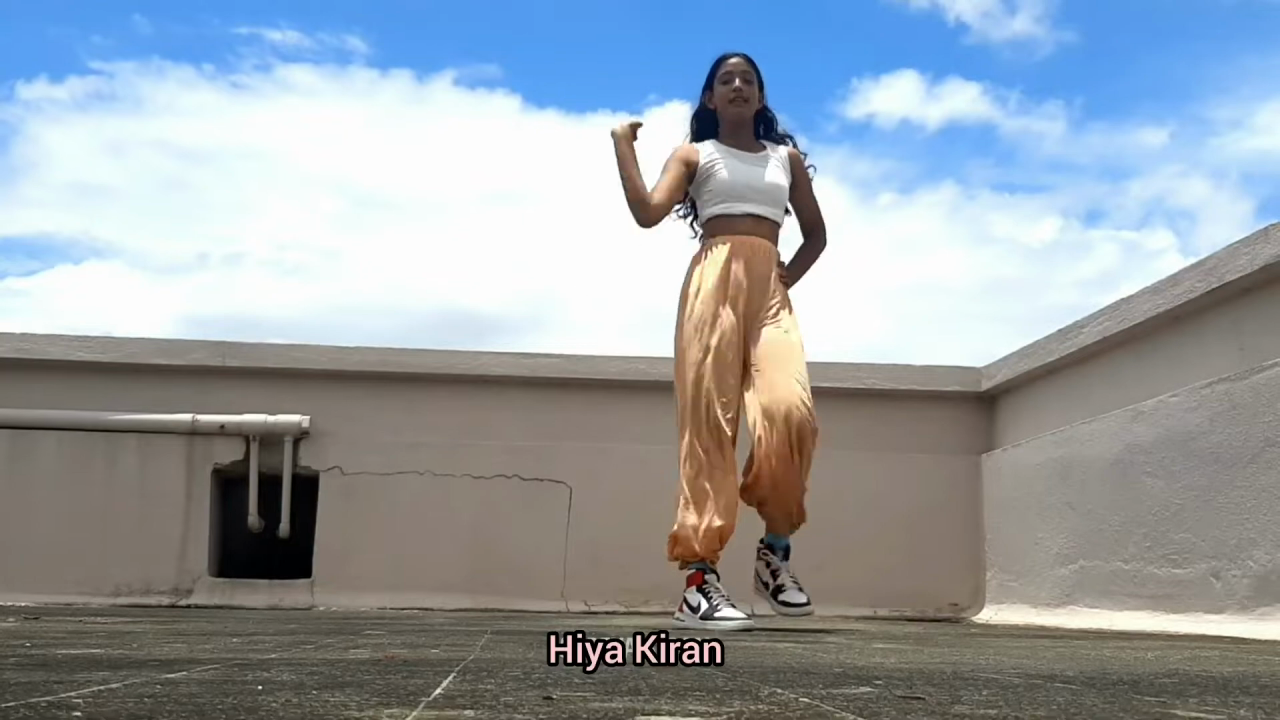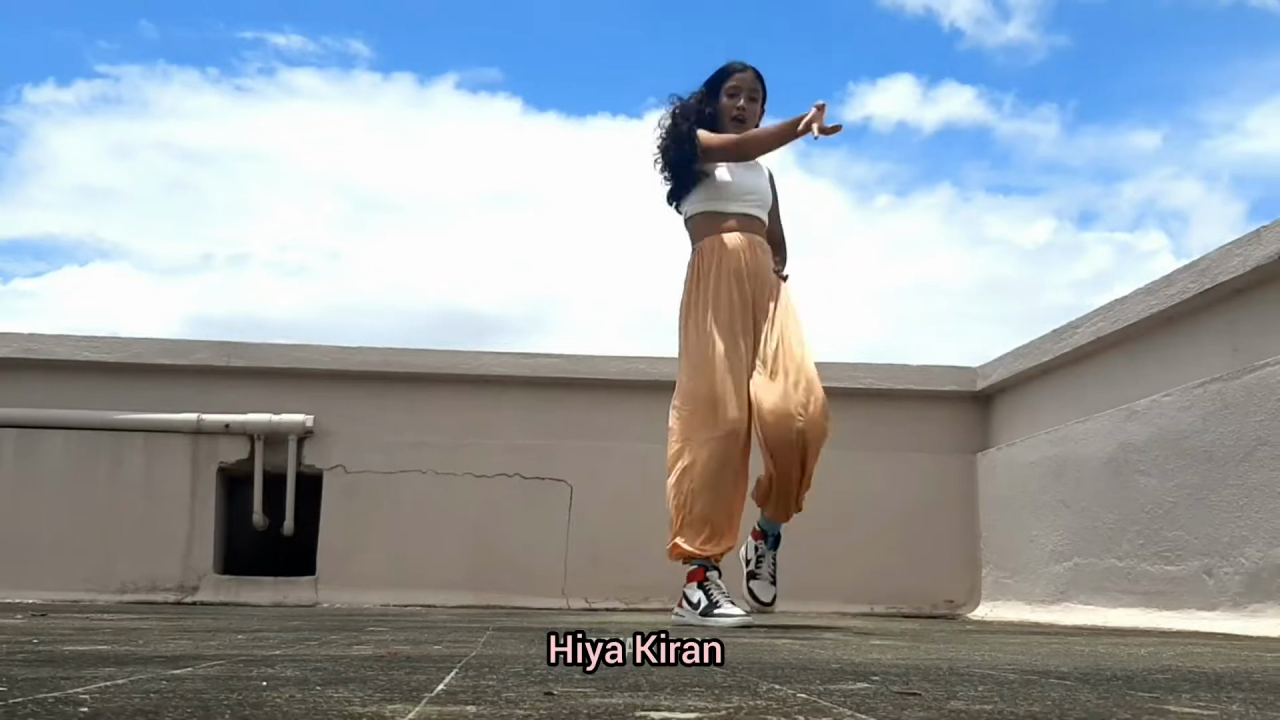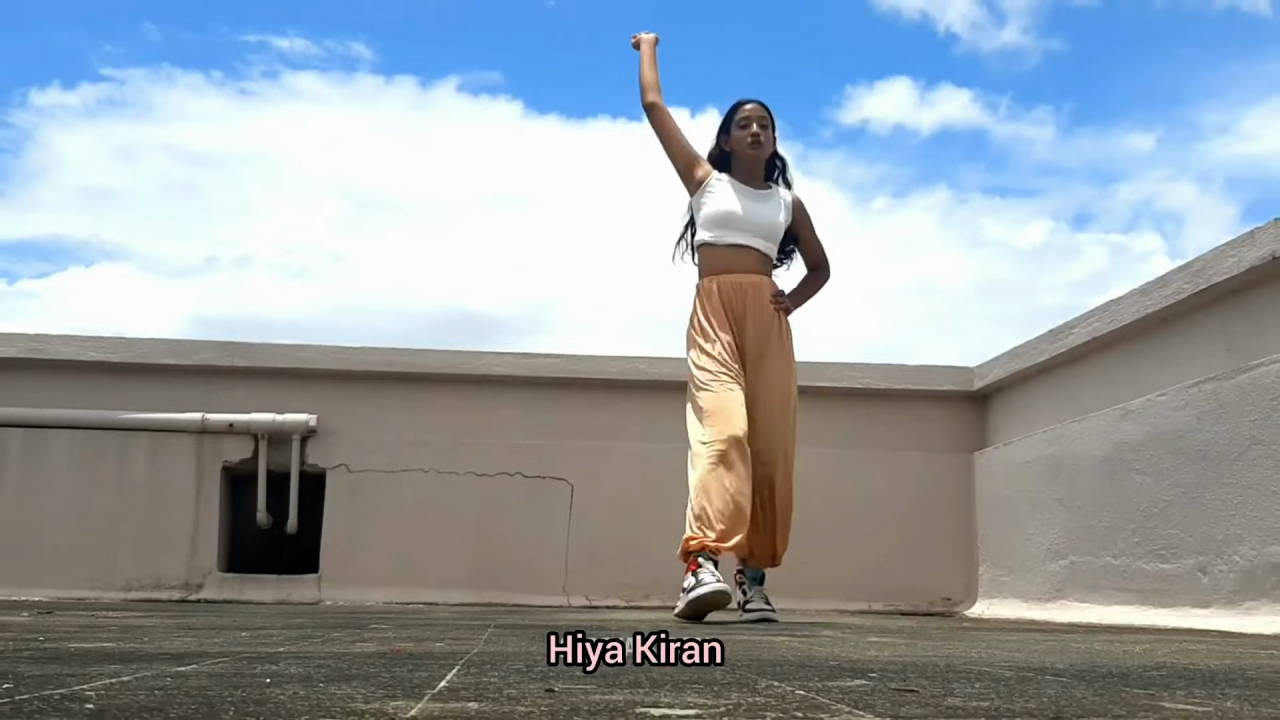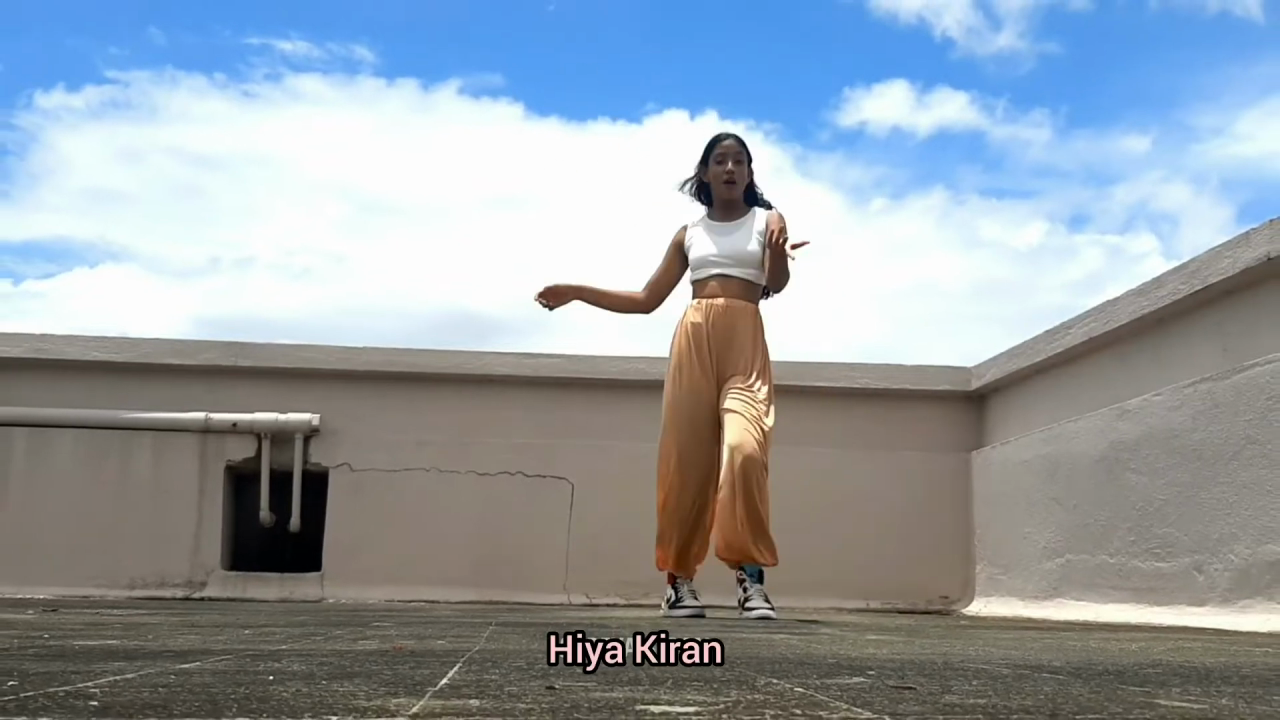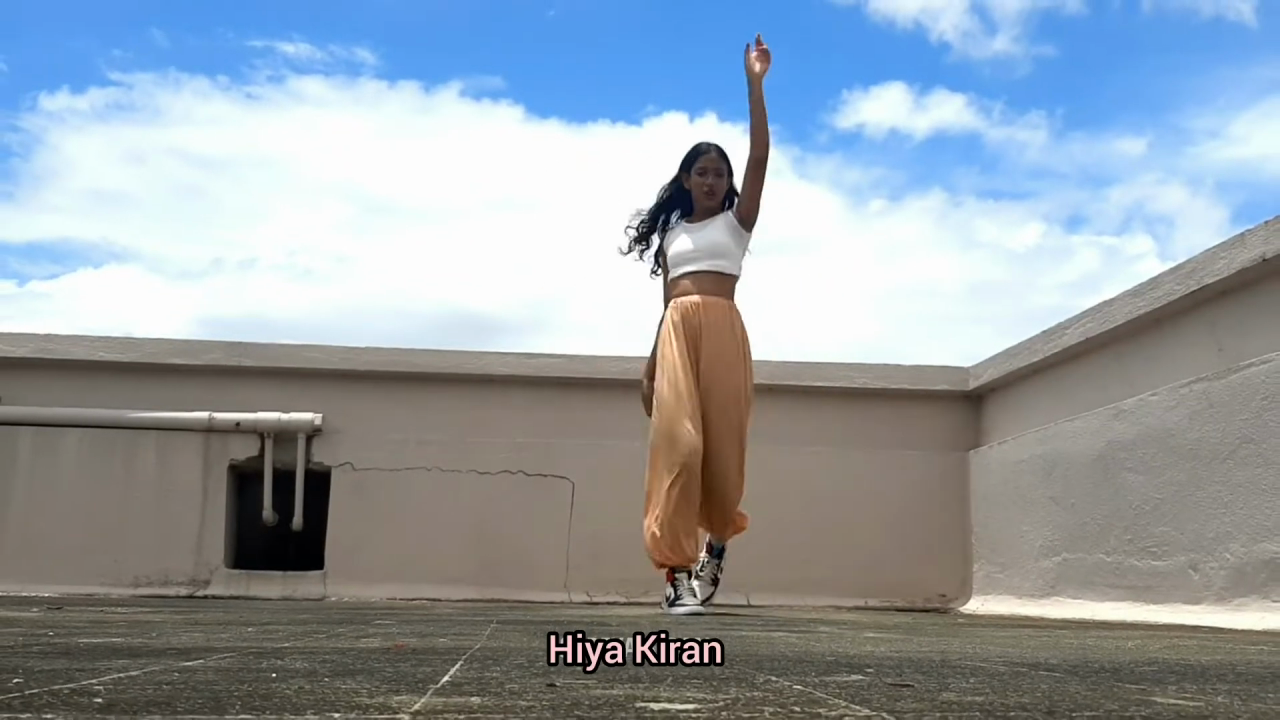
dt=0.4s
person 1, frame 1
left shoulder: (787, 157)
right shoulder: (694, 155)
left elbow: (815, 234)
right elbow: (647, 214)
left wrist: (784, 279)
right wrist: (623, 142)
left hip: (768, 289)
right hip: (714, 281)
left knee: (790, 410)
right knee: (708, 416)
left ankle: (776, 549)
right ankle: (699, 575)
person 1, frame 2
left shoulder: (763, 173)
right shoulder: (698, 144)
right elbow: (741, 144)
left wrist: (770, 276)
right wrist: (799, 127)
left hip: (767, 287)
right hip: (716, 281)
left knee: (799, 407)
right knee: (718, 420)
left ankle: (768, 530)
right ankle: (699, 574)
person 1, frame 3
left shoulder: (788, 202)
right shoulder: (704, 179)
left elbow: (820, 269)
right elbow: (655, 106)
left wrist: (791, 299)
right wrist: (648, 49)
left hip: (768, 329)
right hip: (712, 319)
left knee: (771, 448)
right knee: (725, 431)
left ankle: (752, 576)
right ankle: (701, 567)
person 1, frame 4
left shoulder: (767, 220)
right shoulder: (688, 234)
left elbow: (776, 283)
right elbow: (645, 300)
left wrist: (777, 258)
right wrist: (579, 292)
left hip: (745, 340)
right hip: (694, 338)
left knee: (744, 452)
right knee: (684, 465)
left ankle: (752, 579)
right ankle: (677, 577)
person 1, frame 5
left shoulder: (739, 219)
right shoulder: (670, 232)
left elbow: (760, 155)
left wrist: (754, 86)
right wrist: (649, 371)
left hip: (726, 333)
right hip: (675, 334)
left knee: (725, 447)
right knee: (680, 447)
left ankle: (716, 548)
right ankle: (677, 569)
